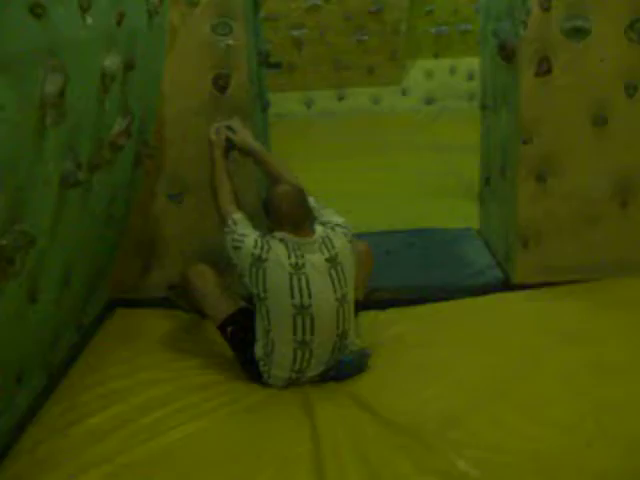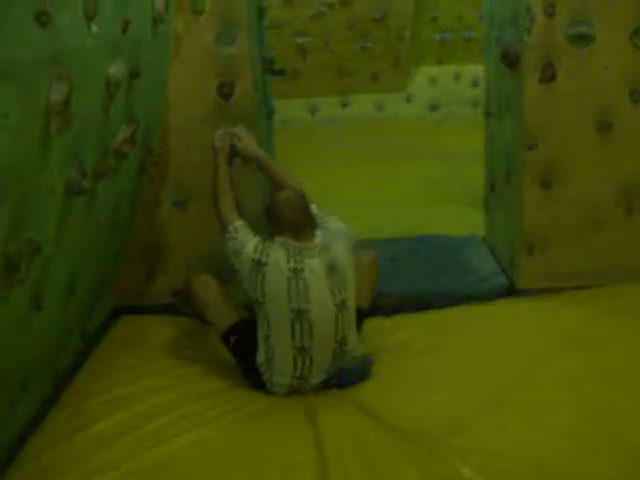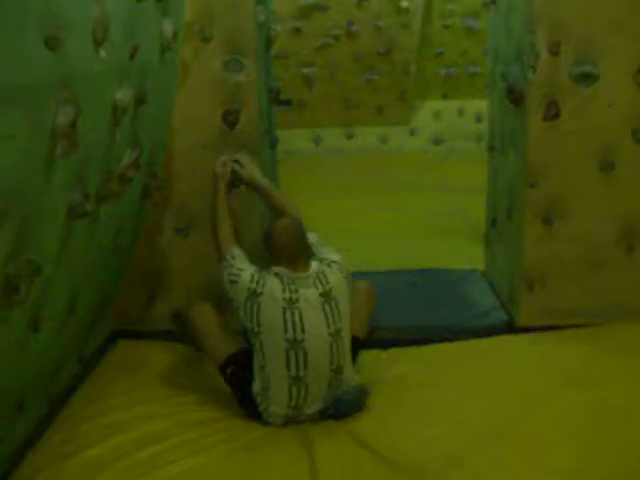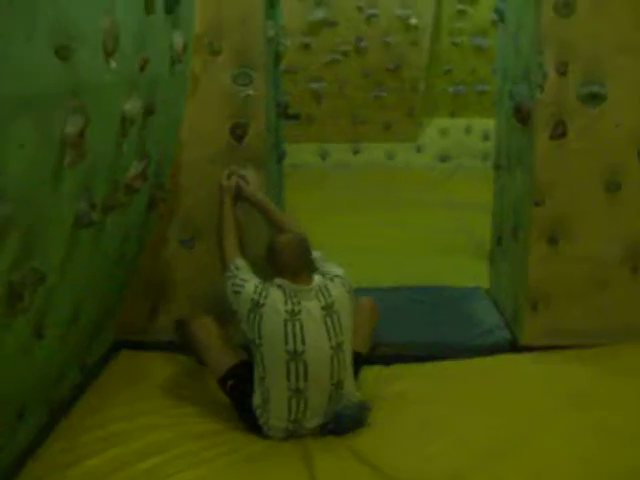
dt=0.1s
person 1, frame 1
left shoulder: (259, 254)
right shoulder: (339, 237)
left elbow: (228, 207)
right elbow: (296, 191)
left wrist: (217, 152)
right wrist: (254, 148)
left hip: (274, 373)
right hip: (337, 361)
left knee: (197, 273)
right knee: (362, 250)
person 1, frame 2
left shoulder: (258, 259)
right shoulder: (341, 243)
left elbow: (229, 214)
right elbow: (299, 197)
left wrist: (222, 159)
right wrist: (257, 155)
left hip: (277, 381)
right hip: (340, 368)
left knee: (200, 282)
right knee: (367, 260)
person 1, frame 3
left shoulder: (254, 289)
right shoulder: (336, 273)
left elbow: (227, 244)
right elbow: (298, 226)
left wrist: (221, 187)
right wrist: (259, 182)
left hip: (273, 412)
right hip: (337, 398)
left knee: (198, 313)
right knee: (363, 289)
person 1, frame 4
left shoulder: (257, 301)
right shoulder: (339, 288)
left elbow: (232, 255)
right elbow: (298, 241)
left wrist: (227, 199)
right wrist: (258, 200)
left hip: (273, 425)
right hip: (337, 414)
left knee: (198, 325)
right knee: (366, 306)
